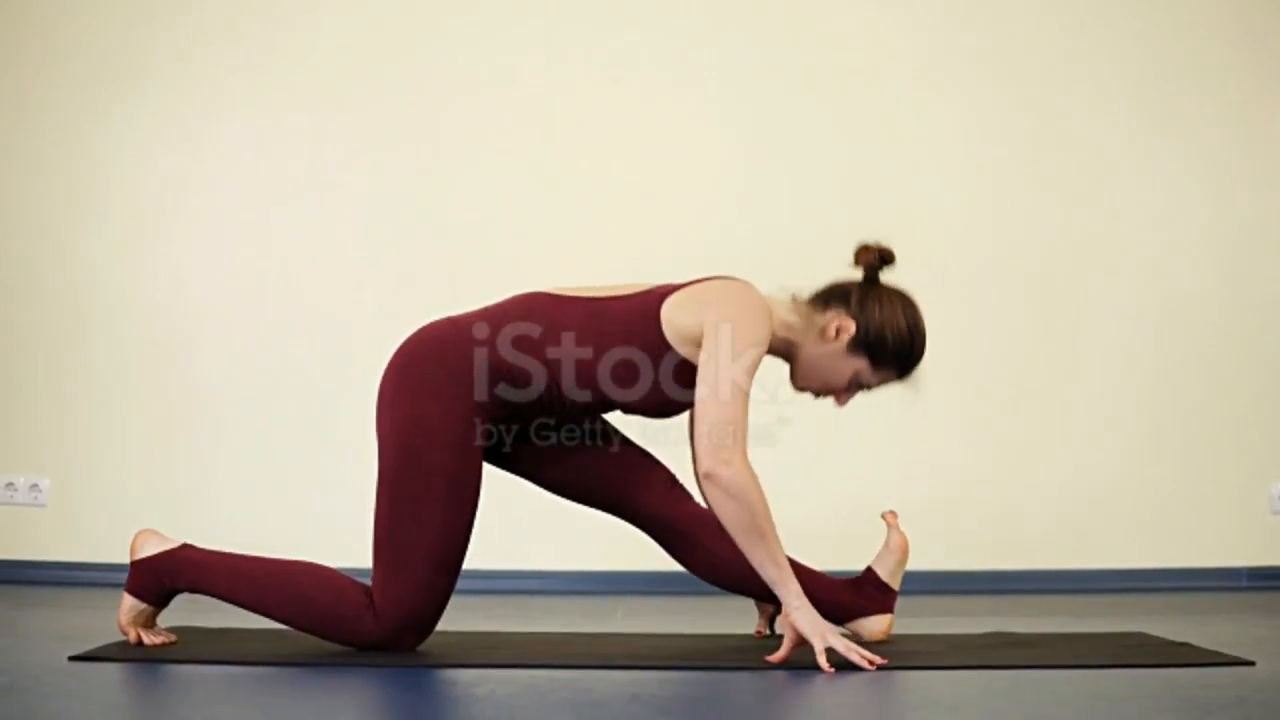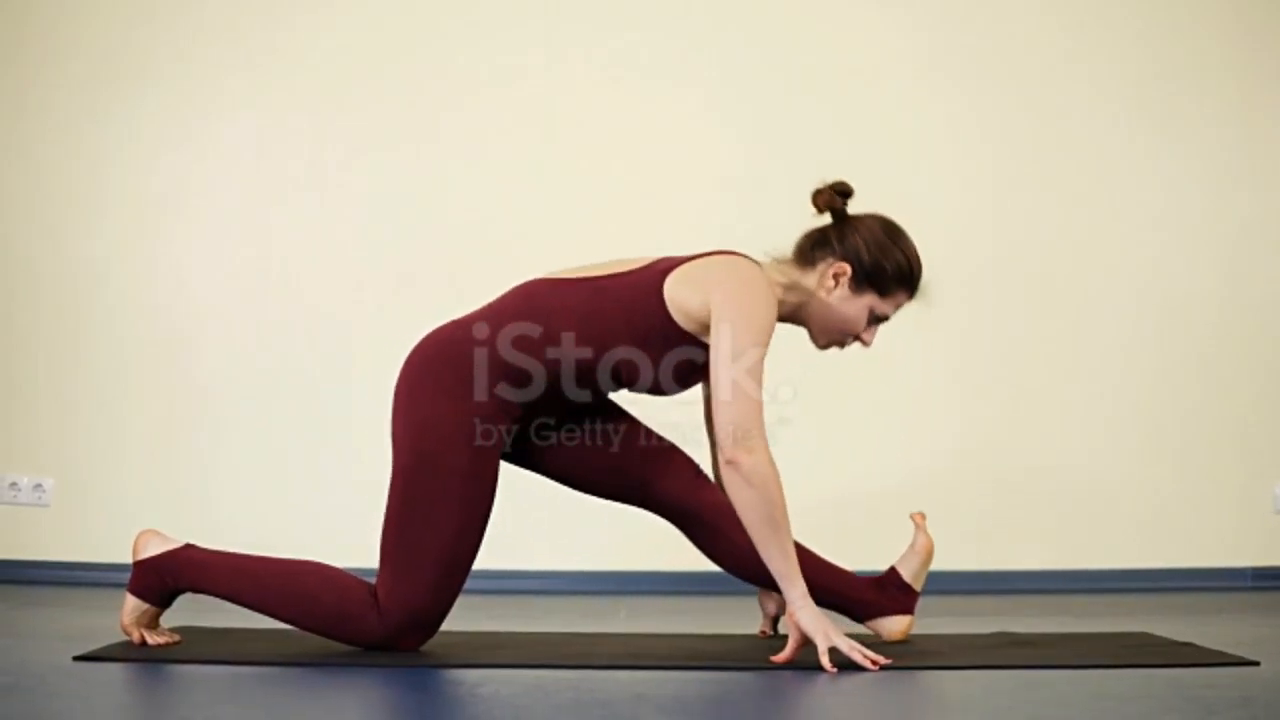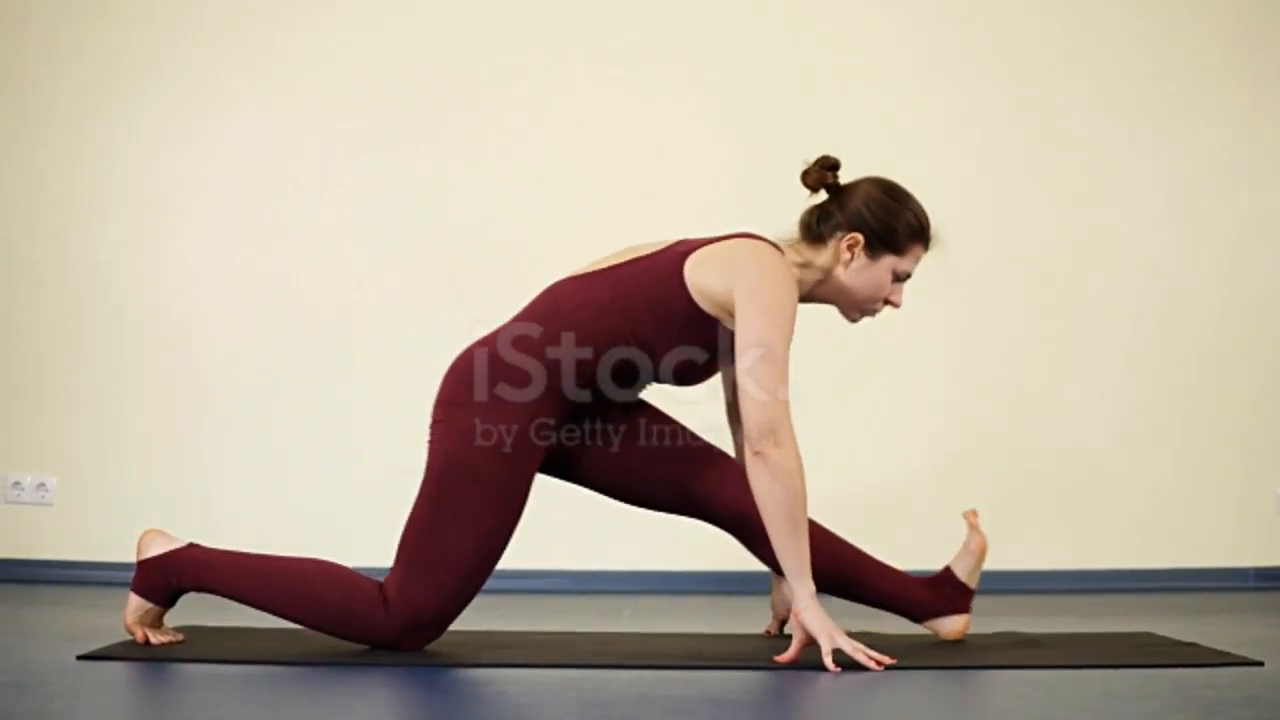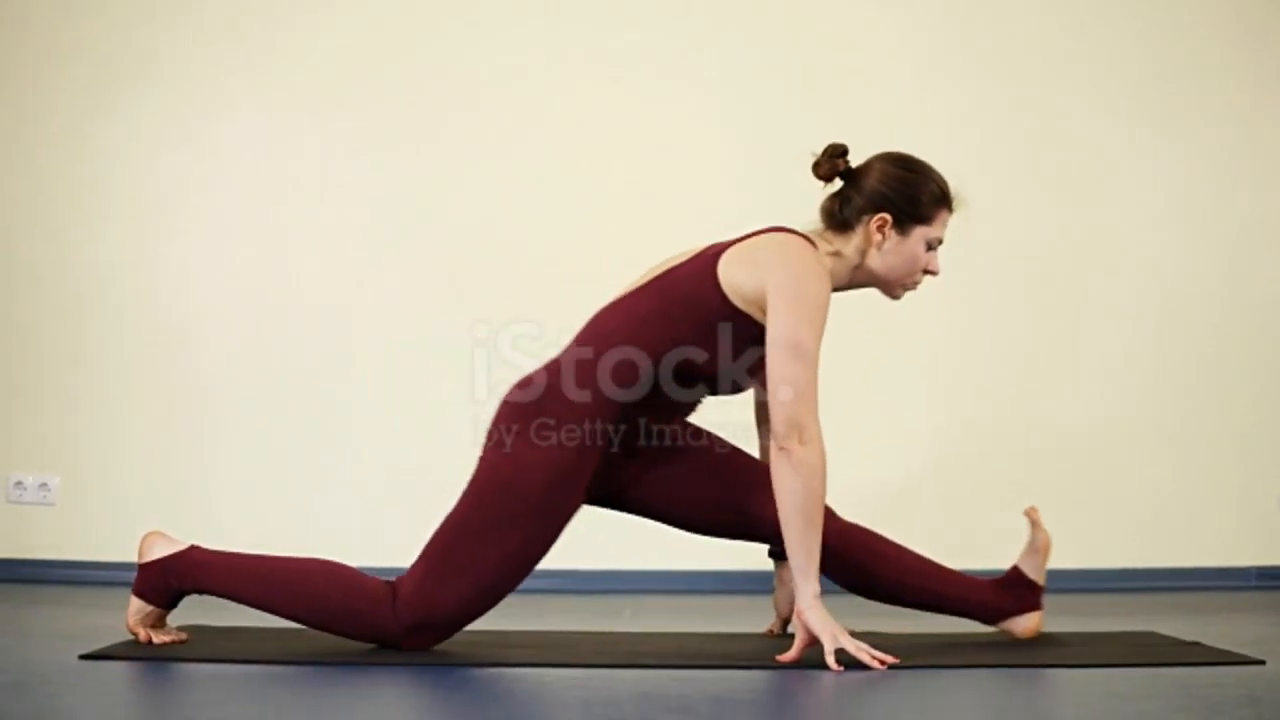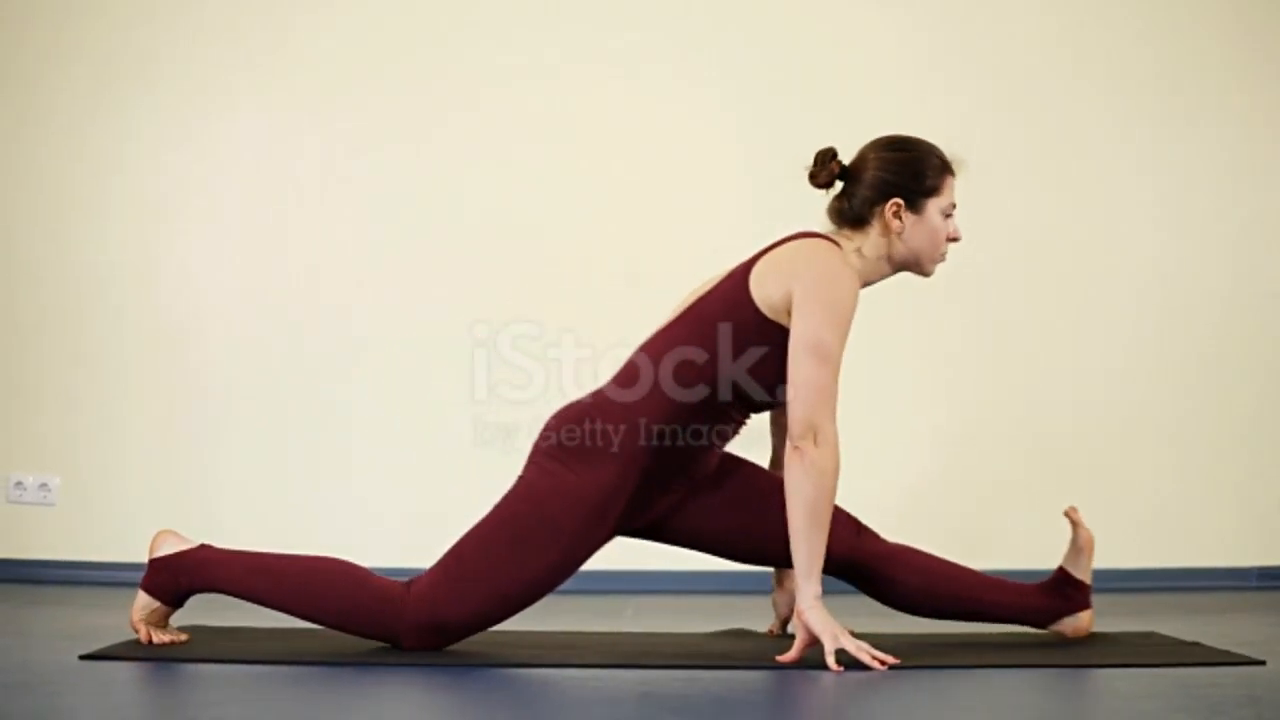
dt=0.2s
person 1, frame 1
left shoulder: (735, 324)
right shoulder: (745, 318)
left elbow: (711, 473)
right elbow: (722, 468)
left wrist: (764, 577)
right wrist: (793, 597)
left hip: (503, 393)
right hip: (443, 385)
right knee: (394, 622)
right ankle: (169, 565)
person 1, frame 2
left shoulder: (735, 295)
right shoulder: (749, 293)
left elbow: (726, 462)
right elbow: (743, 455)
left wrist: (769, 572)
right wrist: (802, 598)
left hip: (524, 390)
right hip: (461, 389)
left knee: (684, 492)
right knee: (395, 622)
right ankle: (170, 565)
person 1, frame 3
left shoulder: (756, 277)
right shoulder: (767, 275)
left elbow: (748, 447)
right elbow: (769, 443)
left wrist: (784, 566)
right wrist: (809, 598)
left hip: (566, 404)
right hip: (504, 404)
left knee: (730, 495)
right knee: (401, 620)
left ankle: (932, 601)
right ankle: (174, 563)
person 1, frame 4
left shoulder: (791, 266)
right shoulder: (800, 267)
left elbow: (774, 436)
right elbow: (796, 438)
left wrist: (796, 564)
right wrist: (812, 601)
left hip: (621, 432)
right hip: (556, 431)
left knee: (817, 525)
right knee: (407, 619)
left ankle: (1002, 602)
right ankle: (178, 566)
person 1, frame 5
left shoulder: (815, 266)
right shoulder: (827, 271)
left elbow: (789, 432)
right elbow: (809, 439)
left wrist: (794, 565)
right wrist: (810, 600)
left hip: (663, 463)
right hip: (597, 459)
left knee: (857, 549)
right knee: (418, 620)
right ankle: (185, 565)
